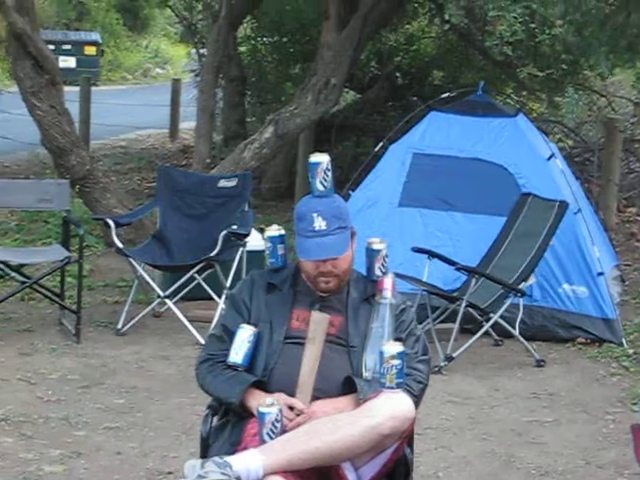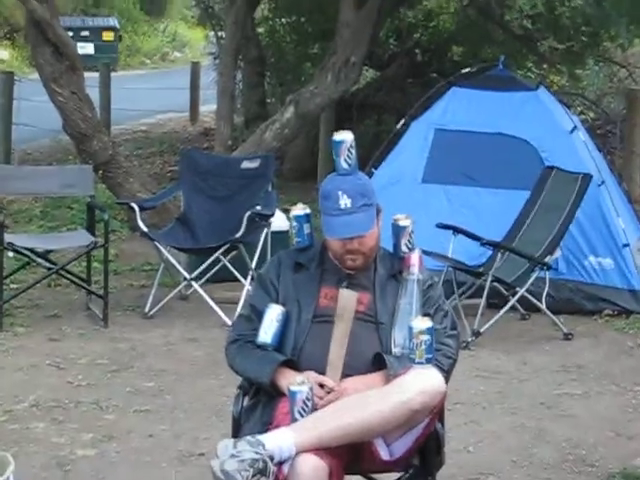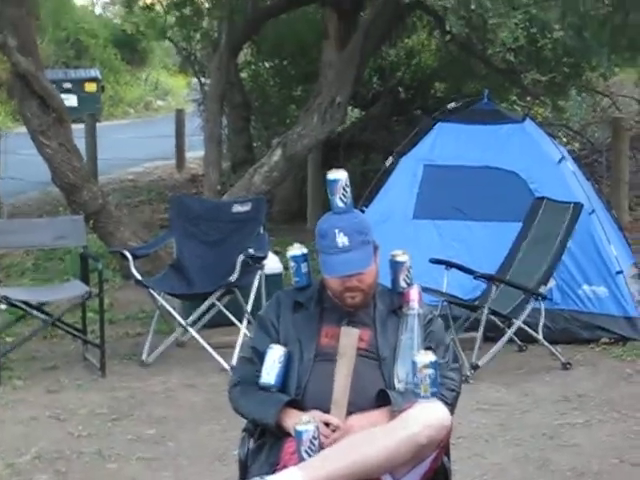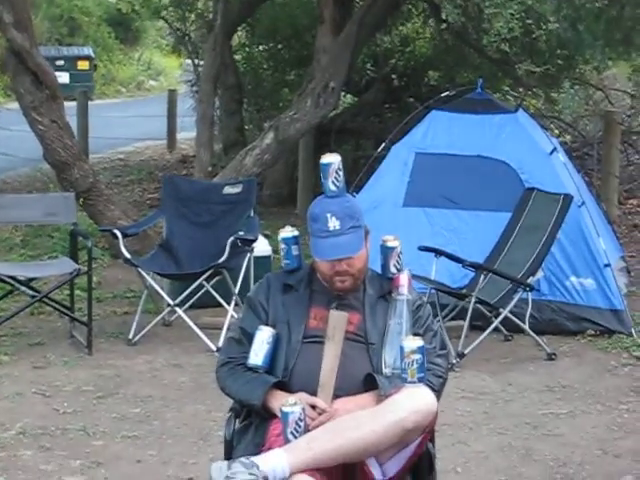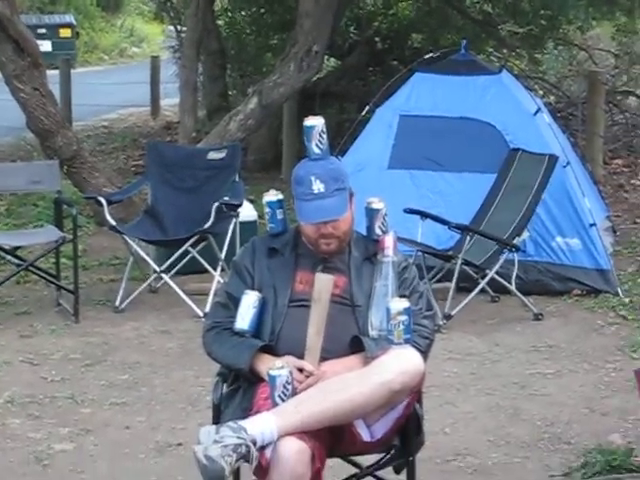
dt=0.5s
person 1, frame 1
right shoulder: (259, 289)
left elbow: (415, 375)
right elbow: (211, 364)
left wrist: (343, 406)
right wrist: (256, 399)
left hip: (352, 437)
left knee: (398, 408)
person 1, frame 2
right shoulder: (287, 268)
left elbow: (444, 350)
right elbow: (241, 343)
left wrist: (373, 384)
right wrist: (286, 378)
left hip: (384, 418)
left knee: (429, 383)
left ankle: (265, 447)
person 1, frame 3
right shoulder: (286, 308)
left elbow: (447, 385)
right elbow: (243, 386)
left wrist: (378, 419)
right wrist: (291, 418)
left hip: (387, 448)
left knee: (434, 417)
person 1, frame 4
right shoulder: (275, 291)
left elbow: (434, 370)
right elbow: (231, 366)
left wrist: (363, 404)
right wrist: (279, 400)
left hip: (375, 438)
left knee: (421, 403)
person 1, frame 5
right shoulder: (261, 255)
left elbow: (419, 333)
right elbow: (218, 331)
left wrist: (347, 369)
right wrist: (267, 364)
left hip: (364, 401)
right hip: (286, 395)
left knee: (407, 363)
left ankle: (249, 432)
